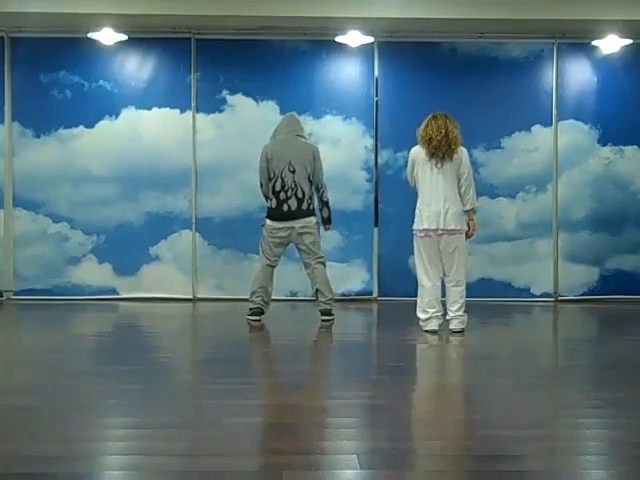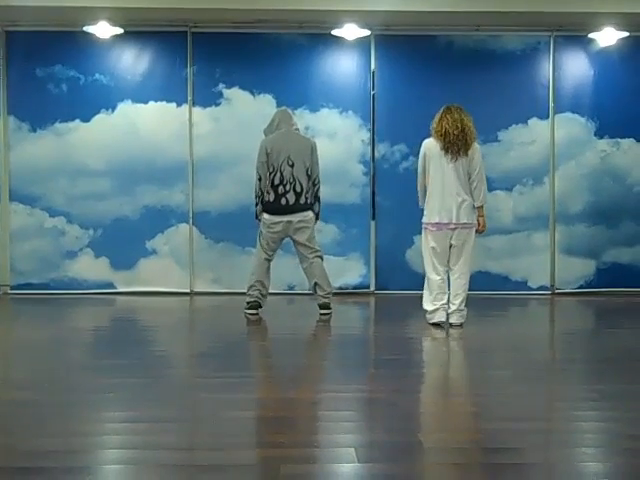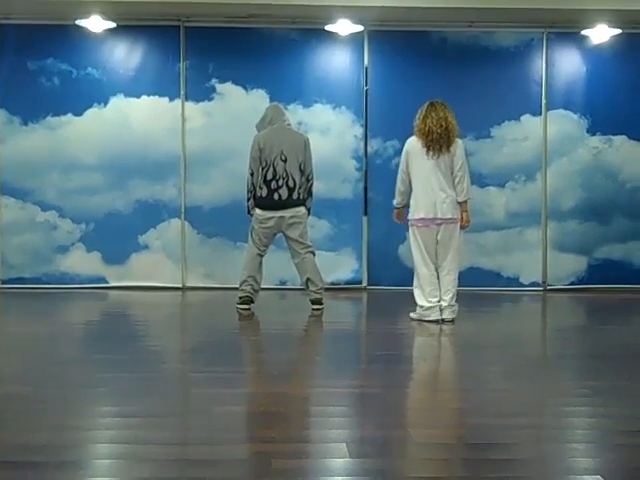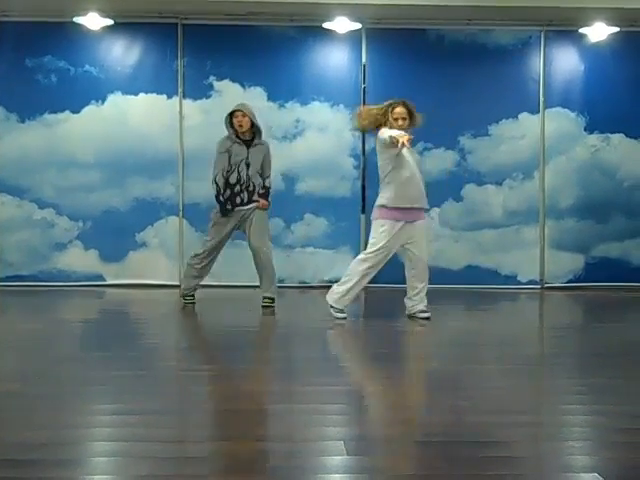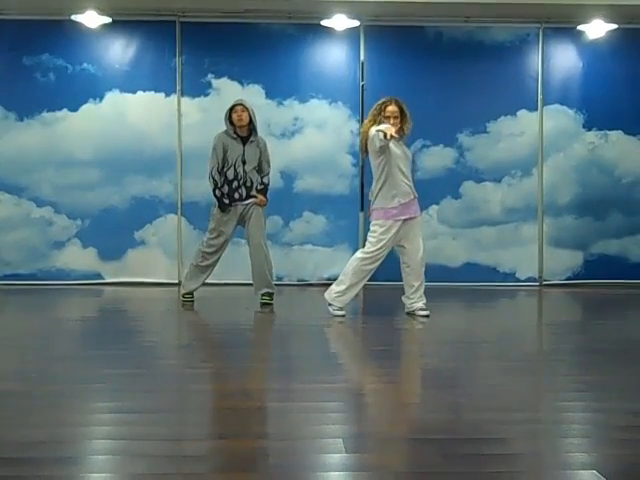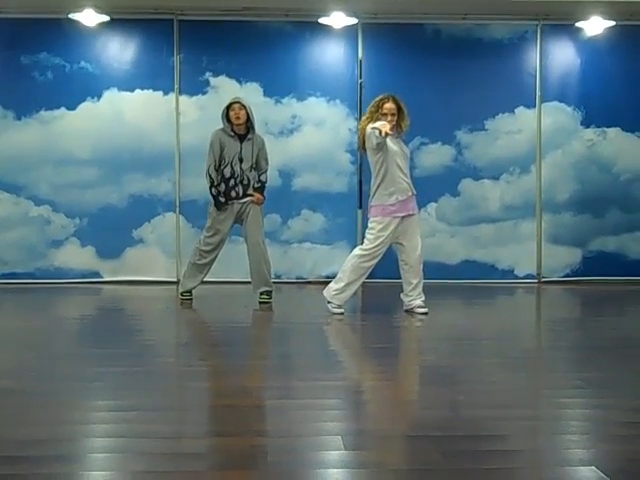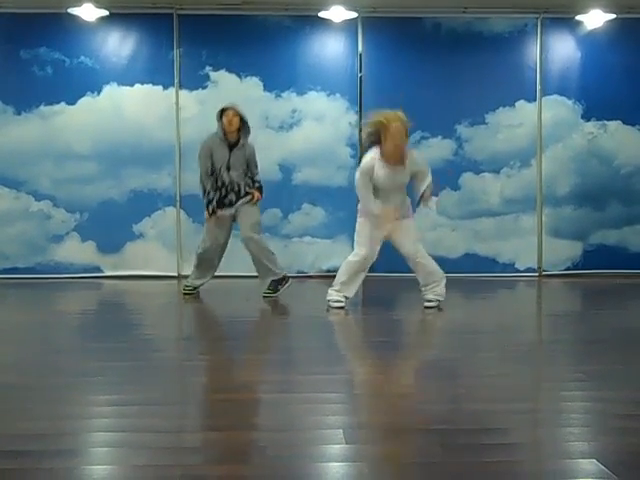
dt=0.7s
person 1, frame 1
left shoulder: (416, 153)
right shoulder: (460, 153)
right elbow: (466, 187)
right wrist: (471, 217)
left hip: (425, 221)
right hip: (453, 221)
left knee: (428, 274)
right knee: (455, 274)
left ankle: (430, 320)
right ankle: (456, 320)
person 1, frame 2
left shoulder: (428, 146)
right shoulder: (472, 148)
left elbow: (421, 182)
right elbow: (478, 183)
left wrist: (424, 204)
right wrist: (481, 213)
left hip: (435, 215)
right hip: (463, 216)
left knee: (435, 268)
right knee: (460, 268)
left ankle: (436, 313)
right ankle: (456, 315)
person 1, frame 3
left shoulder: (413, 144)
right shoulder: (454, 145)
left elbow: (404, 177)
right elbow: (461, 178)
left wrist: (400, 205)
right wrist: (464, 208)
left hip: (421, 212)
right hip: (449, 211)
left knee: (424, 262)
right knee: (449, 263)
left ankle: (429, 309)
right ankle: (446, 309)
person 1, frame 4
left shoulder: (406, 144)
right shoulder: (385, 137)
right elbow: (387, 137)
right wrist: (398, 136)
left hip: (415, 211)
right hip: (390, 211)
left knee: (419, 260)
right knee: (371, 257)
left ankle: (416, 305)
right ankle: (337, 299)
person 1, frame 5
left shoulder: (398, 141)
right shoulder: (377, 138)
right elbow: (377, 135)
right wrist: (384, 129)
left hip: (409, 207)
right hip: (387, 211)
left knee: (415, 258)
right knee: (369, 255)
left ankle: (415, 302)
right ankle: (335, 297)
person 1, frame 6
left shoulder: (396, 138)
right shoulder: (375, 136)
right elbow: (374, 132)
right wrist: (379, 126)
left hip: (407, 204)
right hip: (385, 207)
left knee: (413, 255)
right knee: (367, 252)
left ankle: (413, 300)
right ankle: (334, 295)
person 1, frame 7
left shoulder: (410, 158)
right shoulder: (370, 160)
left elbow: (424, 175)
right elbow: (364, 194)
left wrist: (425, 191)
right wrist: (381, 212)
left hip: (400, 215)
right hip: (371, 214)
left knee: (415, 253)
right knee: (362, 254)
left ankle: (434, 289)
right ankle: (337, 292)
person 2, frame 1
left shoulder: (269, 149)
right shoulder: (311, 149)
left elbow: (264, 185)
right elbow: (319, 185)
right wrist: (326, 215)
left hip: (276, 219)
right hip: (305, 218)
left knee: (267, 263)
right knee: (315, 263)
left ankle: (256, 308)
right ankle: (326, 308)
person 2, frame 2
left shoulder: (267, 143)
right shoulder: (309, 143)
left elbow: (261, 180)
right elbow: (315, 180)
left wrist: (259, 209)
right wrist: (315, 210)
left hip: (274, 213)
right hip: (302, 213)
left knee: (263, 256)
right knee: (312, 256)
left ankle: (253, 301)
right ankle: (324, 301)
person 2, frame 3
left shoulder: (261, 138)
right shoulder: (302, 139)
left elbow: (253, 175)
right elbow: (308, 175)
left wrist: (251, 204)
right wrist: (307, 204)
left hip: (266, 208)
right hip: (294, 208)
left knee: (255, 251)
right knee: (304, 252)
left ankle: (246, 296)
right ankle: (317, 297)
person 2, frame 4
left shoulder: (262, 146)
right shoulder: (225, 144)
left elbow: (266, 175)
right elbow: (219, 175)
left wrist: (265, 198)
right wrist: (224, 204)
left hip: (254, 206)
right hip: (228, 207)
left knee: (261, 248)
right knee: (210, 247)
left ankle: (269, 293)
right ankle: (188, 288)
person 2, frame 5
left shoulder: (259, 143)
right shoulder: (222, 139)
left elbow: (265, 171)
right elbow: (214, 171)
left wrist: (263, 193)
right wrist: (221, 199)
left hip: (252, 202)
right hip: (227, 202)
left knee: (259, 245)
right knee: (212, 245)
left ankle: (266, 290)
right ankle: (188, 286)
person 2, frame 6
left shoulder: (257, 140)
right shoulder: (219, 137)
left elbow: (263, 169)
right elbow: (211, 168)
left wrist: (260, 191)
right wrist: (217, 196)
left hip: (250, 200)
right hip: (224, 200)
left knee: (256, 243)
right knee: (209, 242)
left ankle: (264, 288)
right ankle: (187, 285)
person 2, frame 7
left shoulder: (247, 147)
right shoulder: (209, 144)
right elbow: (205, 176)
left wrist: (257, 189)
right wrist: (211, 205)
left hip: (244, 200)
right hip: (219, 203)
left knee: (250, 237)
right knee: (212, 244)
left ankle: (276, 277)
right ankle: (194, 281)
